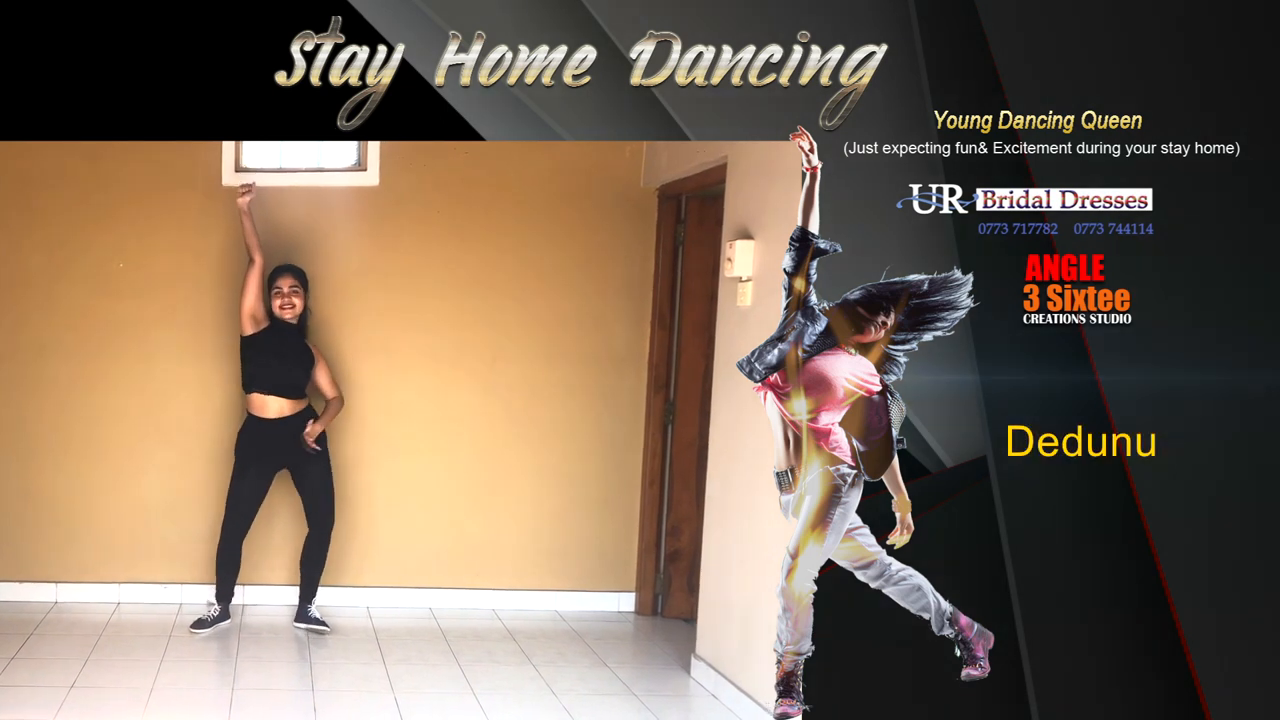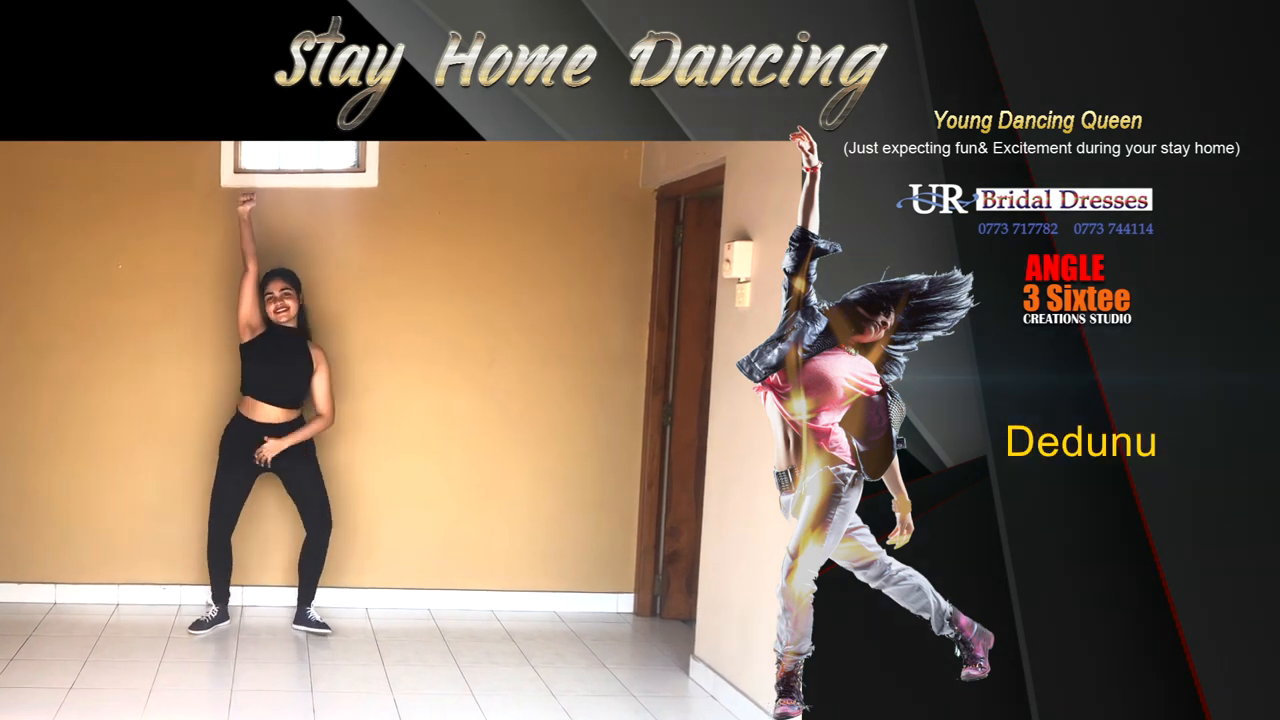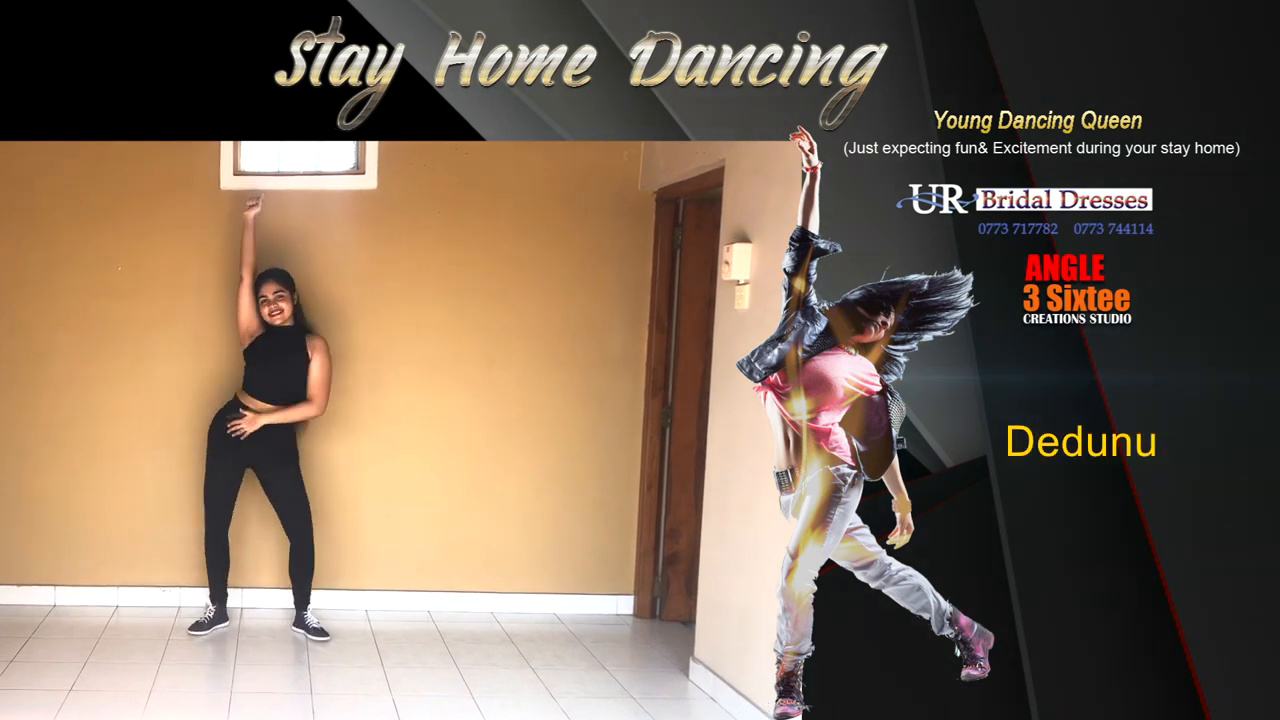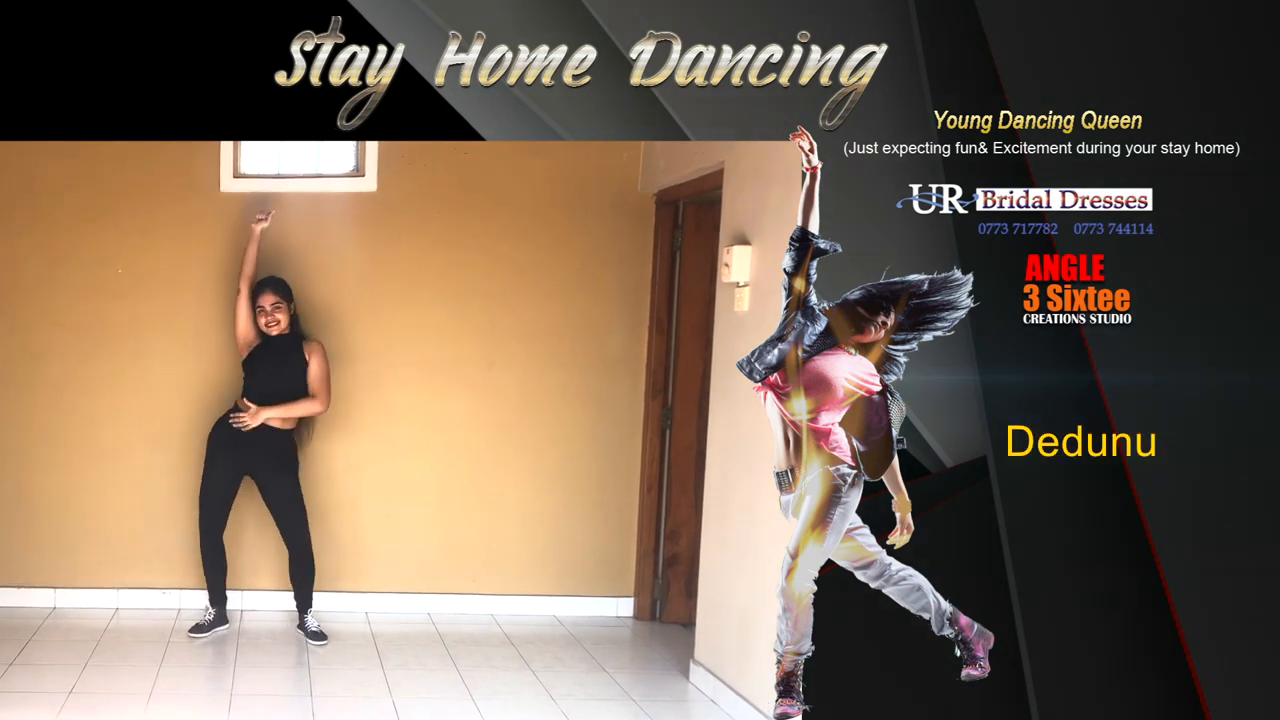
dt=0.2s
person 1, frame 1
left shoulder: (868, 378)
right shoulder: (805, 318)
left elbow: (881, 446)
right elbow: (806, 244)
left wrist: (902, 505)
right wrist: (812, 174)
left hip: (832, 474)
right hip: (791, 481)
left knee: (795, 576)
right knee: (876, 566)
person 1, frame 2
left shoulder: (868, 379)
right shoulder: (805, 317)
left elbow: (881, 446)
right elbow: (806, 243)
left wrist: (902, 504)
right wrist: (813, 174)
left hip: (832, 473)
right hip: (791, 481)
left knee: (795, 576)
right knee: (876, 566)
person 1, frame 3
left shoulder: (868, 380)
right shoulder: (805, 318)
left elbow: (881, 445)
right elbow: (805, 242)
left wrist: (903, 504)
right wrist: (813, 173)
left hip: (832, 474)
right hip: (791, 480)
left knee: (795, 576)
right knee: (876, 566)
person 1, frame 4
left shoulder: (869, 379)
right shoulder: (804, 319)
left elbow: (881, 445)
right elbow: (805, 242)
left wrist: (902, 503)
right wrist: (813, 173)
left hip: (832, 473)
right hip: (791, 481)
left knee: (795, 576)
right knee: (876, 566)
person 2, frame 1
left shoulder: (310, 350)
right shoulder: (256, 328)
left elbow: (334, 397)
right elbow: (256, 262)
left wrist: (319, 424)
right wrist: (244, 210)
left hip: (304, 435)
right hip: (257, 437)
left knee: (322, 520)
right knee: (234, 526)
left ankle: (306, 608)
right ankle: (221, 606)
person 2, frame 2
left shoulder: (313, 353)
right shoulder: (255, 335)
left elbow: (325, 416)
right elbow: (250, 271)
left wrist: (282, 443)
right wrist: (244, 218)
left hip: (293, 443)
right hip: (243, 436)
left knee: (321, 525)
right knee: (220, 524)
left ankle: (305, 609)
right ankle: (219, 607)
person 2, frame 3
left shoulder: (313, 345)
right shoulder: (254, 337)
left elbow: (316, 404)
right elbow: (244, 276)
left wrist: (263, 417)
right wrist: (249, 221)
left hip: (277, 442)
right hip: (230, 431)
left knee: (300, 531)
right knee: (215, 522)
left ankle: (303, 613)
right ankle: (218, 608)
person 2, frame 4
left shoulder: (309, 349)
right shoulder: (252, 347)
left elbow: (319, 398)
right elbow: (242, 288)
left wrist: (267, 412)
right wrist: (257, 234)
left hip: (276, 449)
right hip: (230, 439)
left knee: (298, 540)
right knee: (210, 528)
left ankle: (305, 616)
right ankle: (217, 611)
